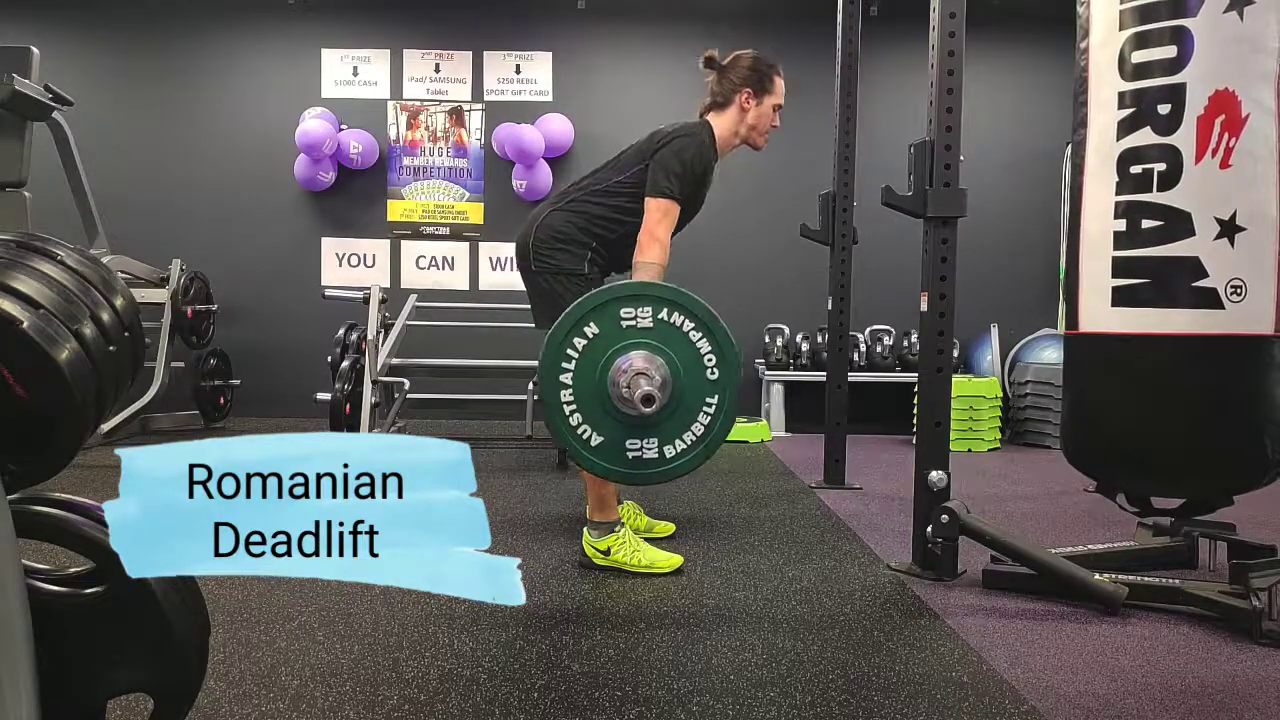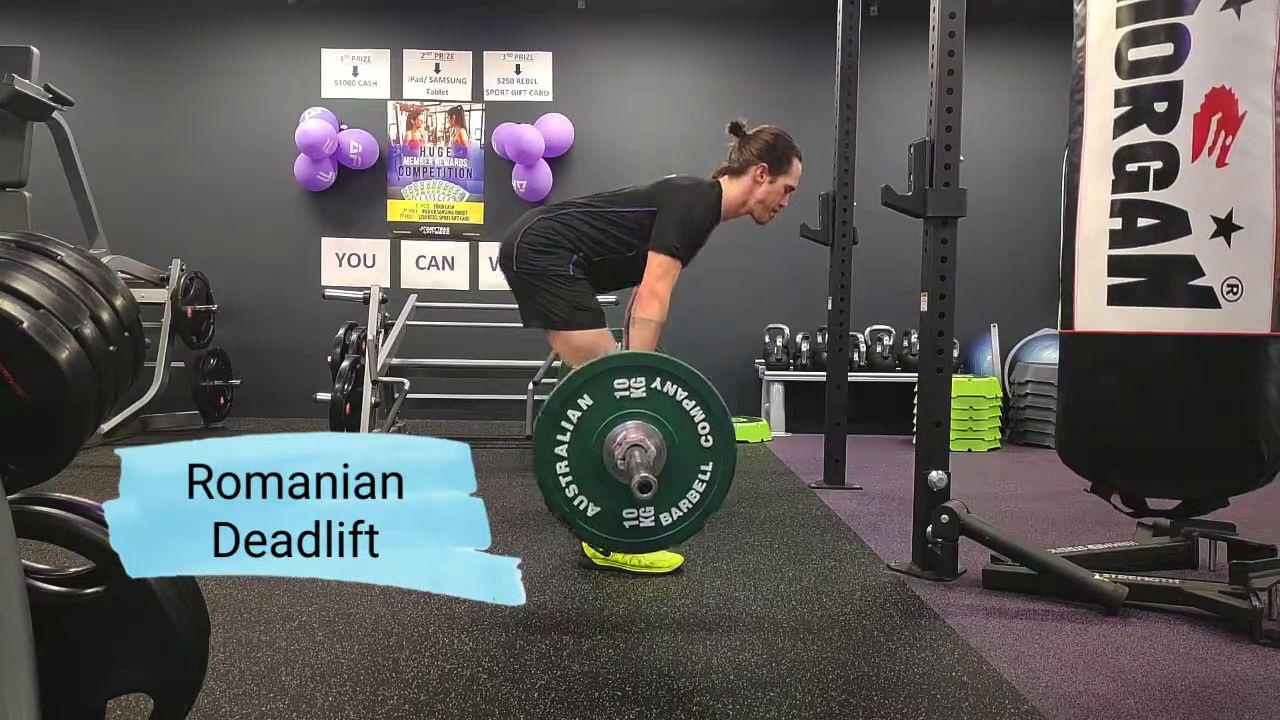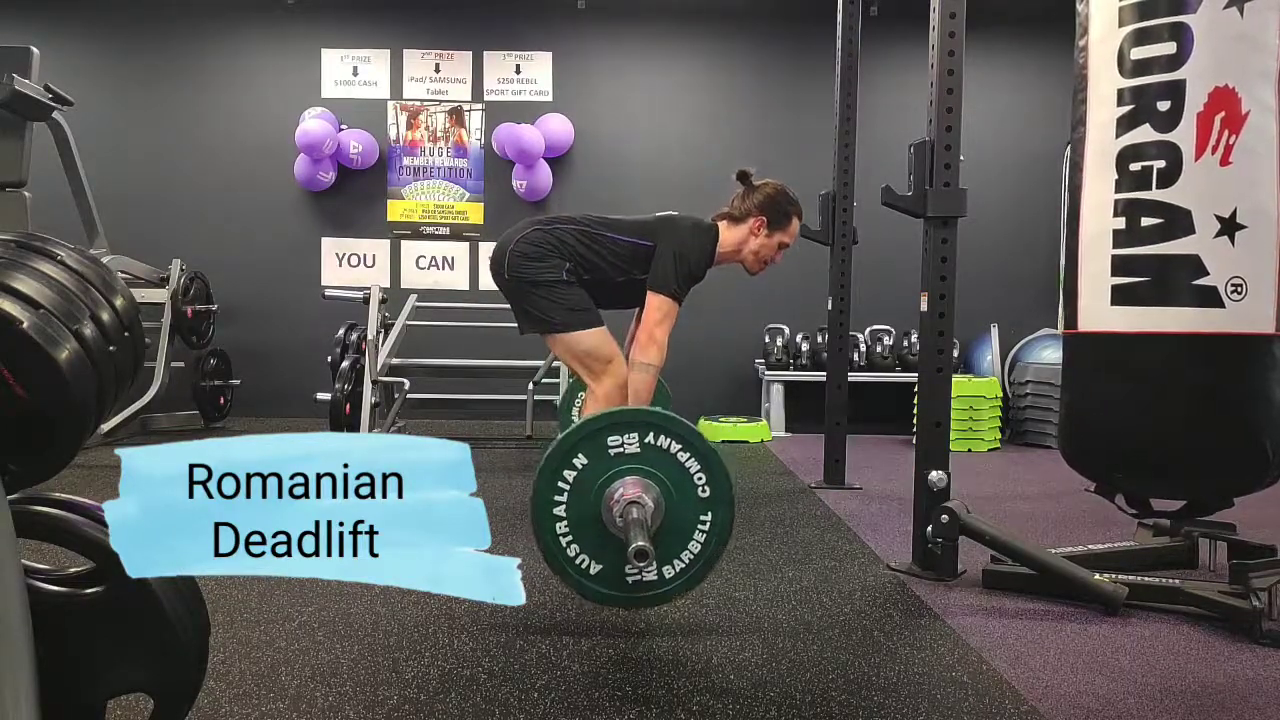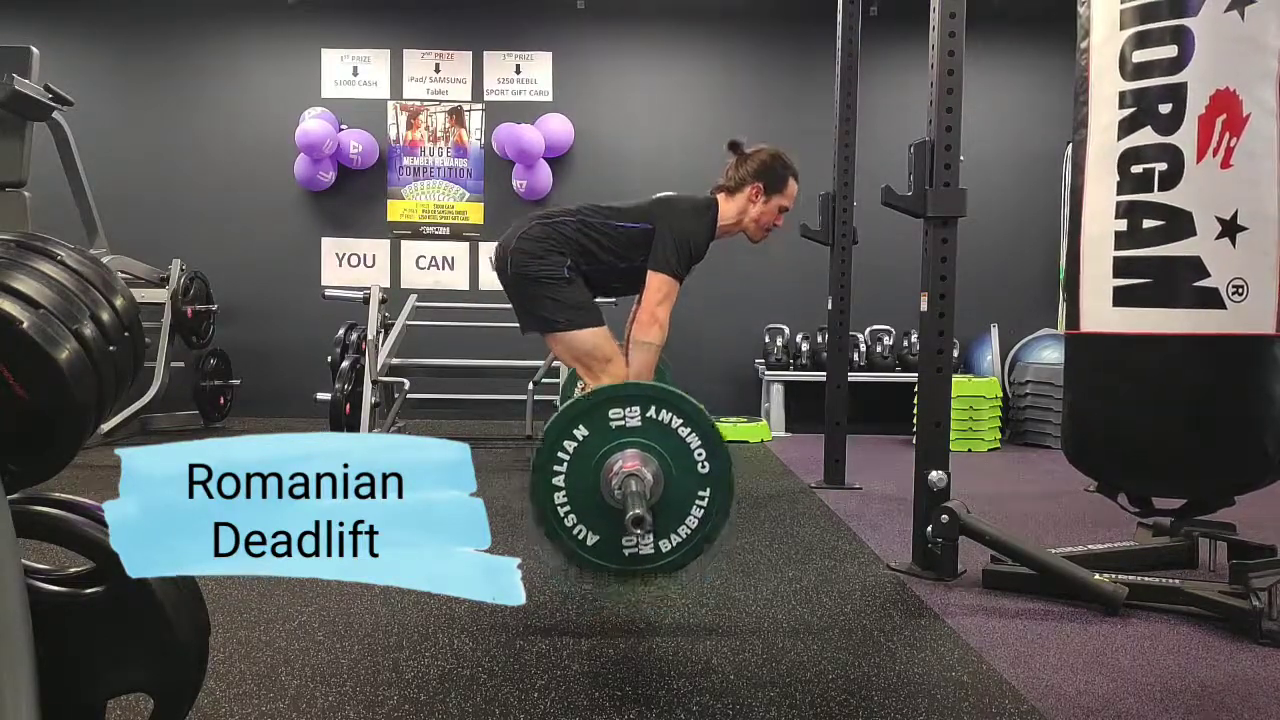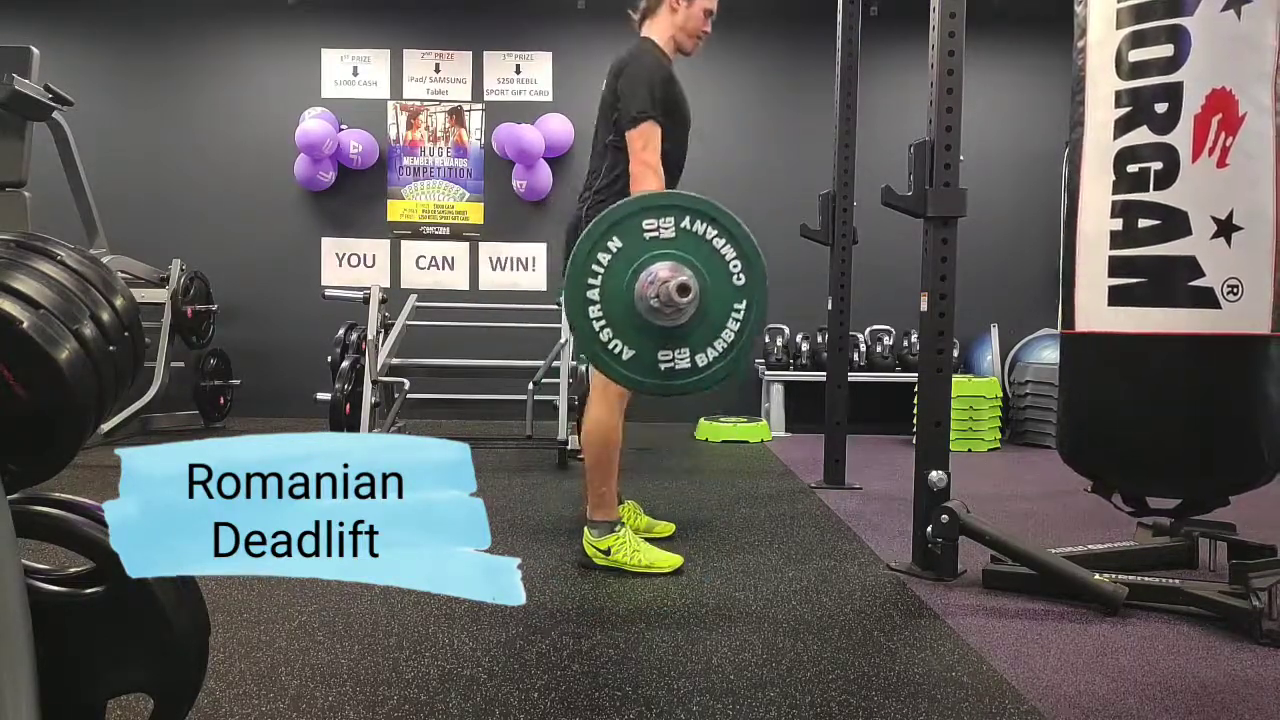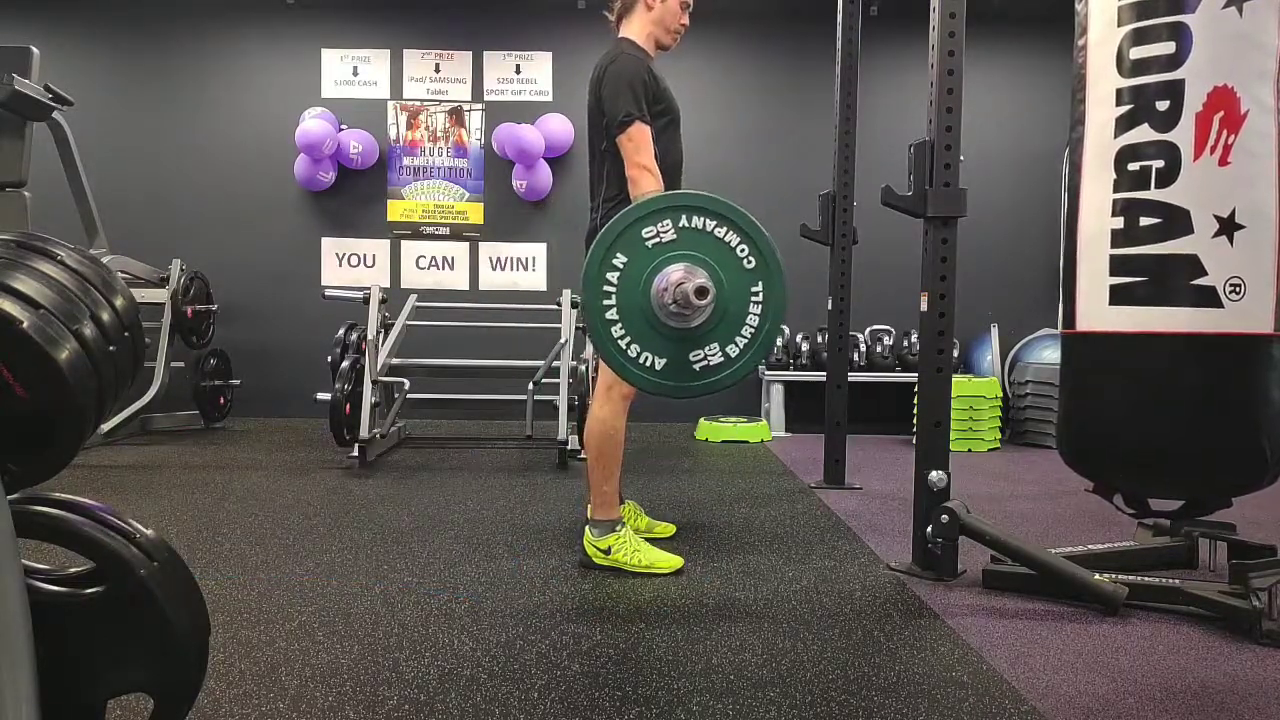
dt=0.7s
person 1, frame 1
left shoulder: (694, 146)
right shoulder: (690, 147)
left elbow: (650, 238)
right elbow: (652, 240)
left hip: (563, 250)
right hip: (561, 250)
left ankle: (610, 508)
right ankle: (604, 535)
person 1, frame 2
left shoulder: (696, 201)
right shoulder: (694, 203)
left elbow: (645, 290)
right elbow: (654, 295)
left hip: (539, 252)
right hip: (542, 254)
person 1, frame 3
left shoulder: (691, 240)
right shoulder: (689, 244)
left elbow: (644, 332)
right elbow: (652, 338)
left hip: (529, 255)
right hip: (534, 258)
left knee: (608, 378)
right knee: (611, 380)
person 1, frame 4
left shoulder: (689, 217)
right shoulder: (688, 221)
left elbow: (643, 314)
right elbow: (652, 318)
left wrist: (630, 383)
left hip: (530, 255)
right hip: (533, 256)
left knee: (607, 378)
right knee: (609, 381)
person 1, frame 5
left shoulder: (648, 67)
right shoulder: (646, 66)
right elbow: (645, 170)
left knee: (615, 382)
right knee: (613, 384)
left ankle: (610, 507)
right ankle: (603, 533)
person 1, frame 6
left shoulder: (631, 68)
right shoulder: (627, 66)
right elbow: (641, 169)
left knee: (618, 384)
right knee: (617, 385)
left ankle: (610, 508)
right ankle: (604, 534)
